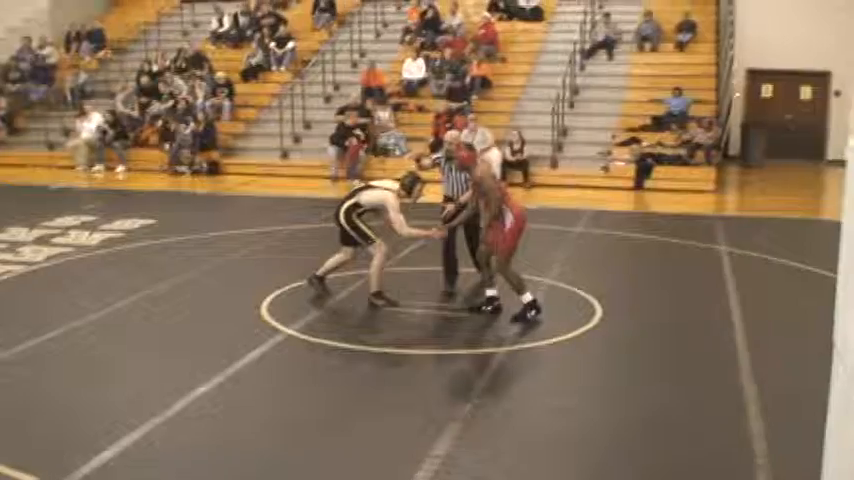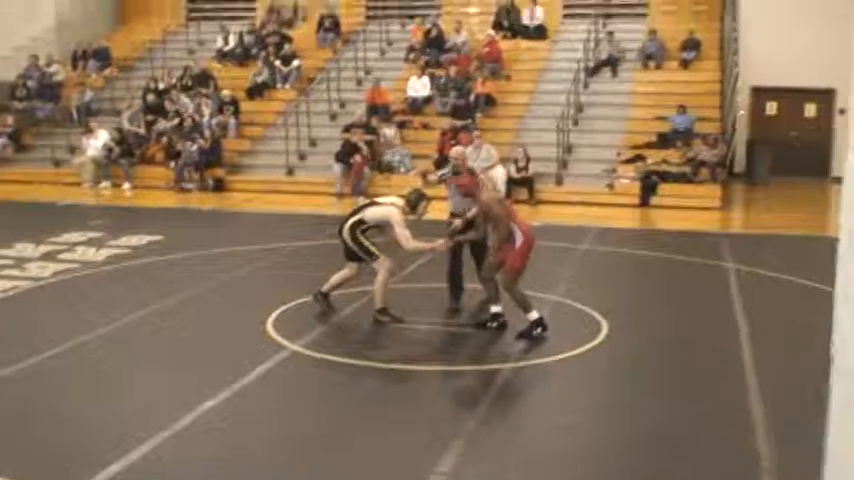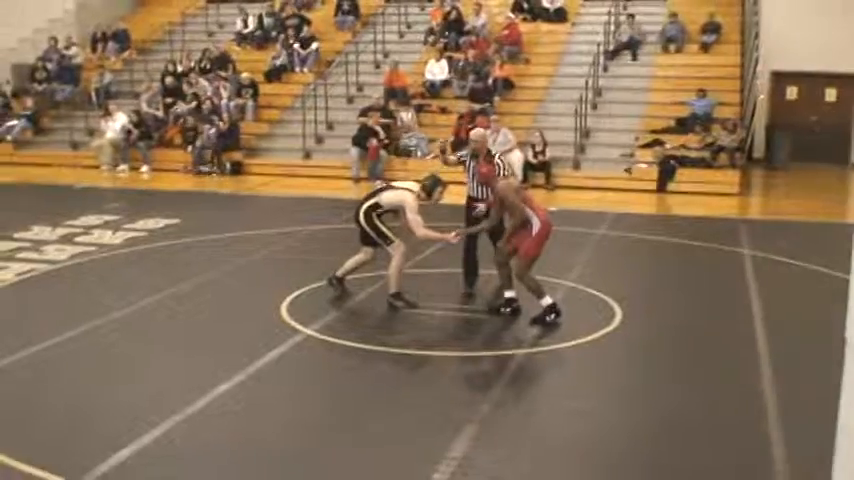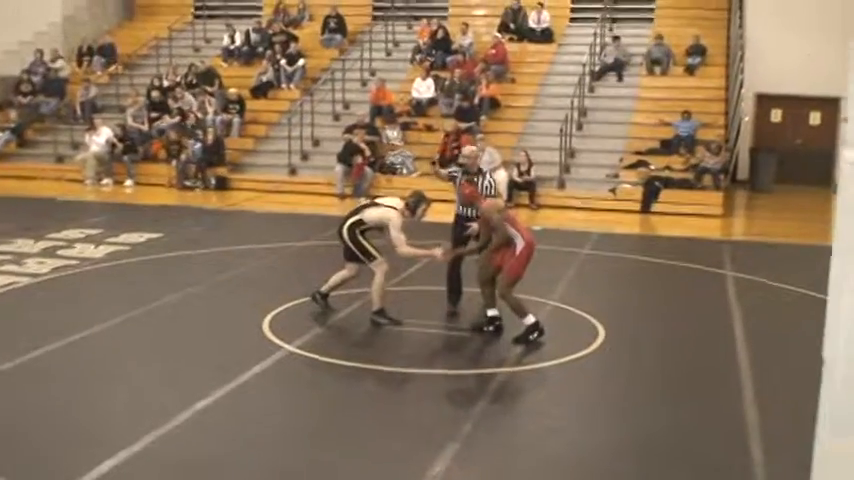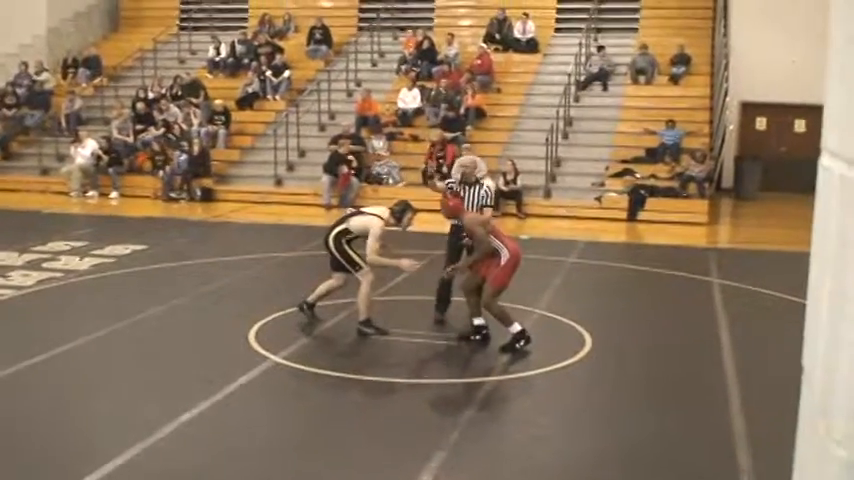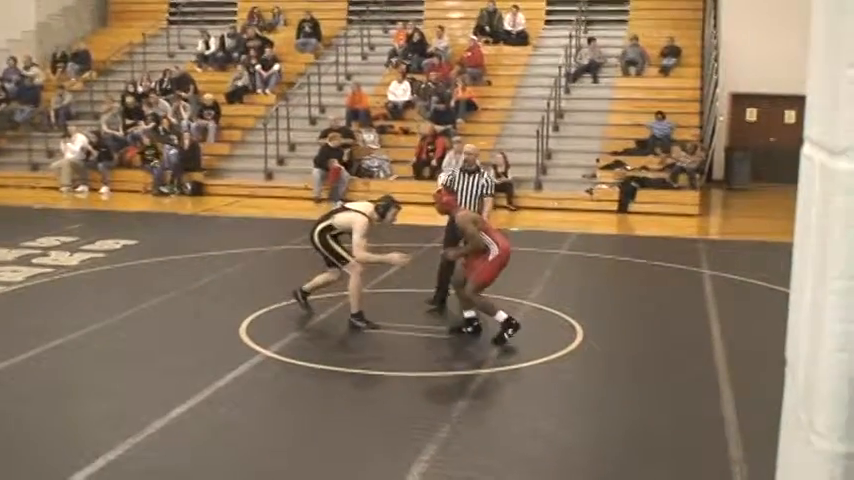
dt=0.2s
person 1, frame 1
right shoulder: (441, 156)
right elbow: (426, 165)
left wrist: (457, 204)
right wrist: (418, 161)
right hip: (449, 203)
left knee: (474, 243)
right knee: (447, 244)
right ankle: (449, 284)
person 1, frame 2
right shoulder: (447, 172)
right elbow: (432, 180)
left wrist: (463, 220)
right wrist: (425, 177)
left hip: (474, 221)
right hip: (455, 219)
left knee: (481, 259)
right knee: (454, 261)
right ankle: (454, 300)
person 1, frame 3
left shoulder: (497, 160)
right shoulder: (467, 155)
right elbow: (450, 162)
left wrist: (487, 204)
right wrist: (443, 154)
right hip: (472, 204)
left knee: (499, 244)
right knee: (469, 245)
right ankle: (469, 285)
person 1, frame 4
left shoulder: (487, 178)
right shoulder: (457, 172)
right elbow: (441, 174)
left wrist: (480, 224)
right wrist: (434, 165)
right hip: (461, 222)
right knee: (454, 262)
right ankle: (452, 303)
person 1, frame 5
left shoulder: (485, 189)
right shoulder: (453, 183)
left elbow: (487, 215)
right elbow: (438, 187)
right hip: (456, 231)
right ankle: (440, 310)
person 1, frame 6
left shoulder: (485, 178)
right shoulder: (453, 174)
left elbow: (488, 203)
right hip: (455, 221)
right knee: (446, 260)
right ankle: (439, 299)
person 2, frame 1
left shoulder: (481, 174)
right shoulder: (476, 176)
left elbow: (496, 200)
right elbow: (471, 208)
left wrist: (485, 228)
right wrist: (451, 225)
left hip: (510, 218)
right hip: (499, 219)
left knee: (502, 266)
right knee: (482, 257)
left ankle: (531, 306)
right ankle: (492, 300)
person 2, frame 2
left shoulder: (486, 199)
right shoulder: (482, 202)
left elbow: (504, 225)
right elbow: (480, 232)
left wrist: (494, 252)
right wrist: (457, 239)
left hip: (519, 238)
right hip: (509, 238)
left knee: (508, 285)
right knee: (486, 274)
left ankle: (538, 323)
right ankle: (497, 317)
person 2, frame 3
left shoulder: (503, 187)
right shoulder: (498, 191)
left elbow: (520, 214)
right elbow: (492, 221)
left wrist: (506, 238)
right wrist: (467, 231)
left hip: (537, 225)
right hip: (526, 225)
left knee: (521, 272)
right knee: (501, 259)
left ankle: (552, 310)
right ankle: (511, 302)
person 2, frame 4
left shoulder: (487, 208)
right shoulder: (484, 210)
left elbow: (503, 234)
right elbow: (483, 242)
left wrist: (487, 253)
right wrist: (459, 252)
left hip: (521, 244)
right hip: (509, 244)
left knee: (503, 291)
right knee: (484, 277)
left ankle: (534, 327)
right ankle: (493, 321)
person 2, frame 5
left shoulder: (469, 221)
right shoulder: (469, 220)
left elbow: (486, 247)
right elbow: (481, 249)
left wrist: (467, 263)
right wrist: (460, 266)
left hip: (507, 255)
right hip: (496, 255)
left knee: (488, 301)
right knee: (468, 287)
left ankle: (520, 336)
right ankle: (480, 331)
person 2, frame 6
left shoulder: (461, 219)
right shoulder: (461, 215)
left elbow: (478, 243)
left wrist: (458, 253)
right wrist: (457, 252)
left hip: (497, 252)
right hip: (489, 250)
left knee: (470, 292)
right knee: (458, 281)
left ankle: (508, 323)
right ankle: (471, 322)
person 3, frame 1
left shoulder: (394, 186)
right shoulder: (391, 198)
right elbow: (403, 231)
right wrist: (430, 234)
left hip: (346, 212)
right hip: (348, 214)
left knee: (347, 254)
right knee: (380, 250)
left ankle: (317, 278)
right ankle: (375, 296)
person 3, frame 2
left shoulder: (400, 203)
right shoulder: (396, 214)
right elbow: (409, 245)
right wrist: (434, 246)
left hip: (351, 228)
right hip: (352, 230)
left knee: (352, 270)
right knee: (385, 266)
left ankle: (322, 294)
right ankle: (380, 312)
person 3, frame 3
left shoulder: (416, 187)
right shoulder: (411, 199)
right elbow: (419, 232)
right wrist: (446, 237)
left hip: (366, 213)
right hip: (367, 214)
left knee: (368, 254)
right knee: (399, 250)
left ankle: (337, 279)
right ankle: (394, 297)
person 3, frame 4
left shoulder: (399, 203)
right shoulder: (395, 217)
right elbow: (402, 250)
right wrist: (432, 253)
left hip: (350, 228)
right hip: (351, 230)
left knee: (352, 270)
right knee: (382, 268)
left ankle: (321, 294)
right ankle: (377, 314)
person 3, frame 5
left shoulder: (385, 211)
right shoulder: (378, 225)
right elbow: (370, 258)
right wrist: (399, 263)
left hip: (336, 238)
right hip: (336, 239)
left knee: (339, 280)
right knee: (367, 277)
left ankle: (307, 304)
right ankle: (364, 324)
person 3, frame 6
left shoulder: (370, 207)
right shoulder: (362, 221)
right elbow: (359, 255)
right wrist: (389, 258)
left hip: (325, 233)
right hip: (322, 235)
left knee: (334, 274)
right knee: (356, 270)
left ankle: (302, 292)
right ankle: (356, 317)
